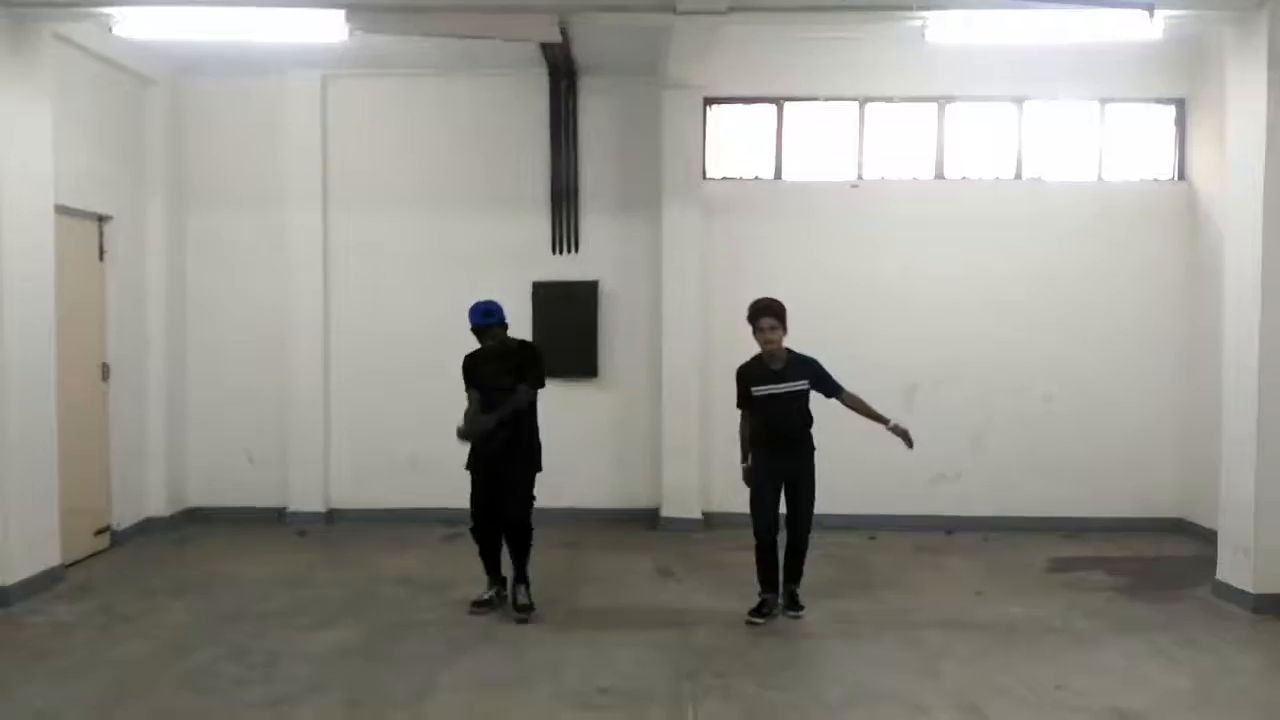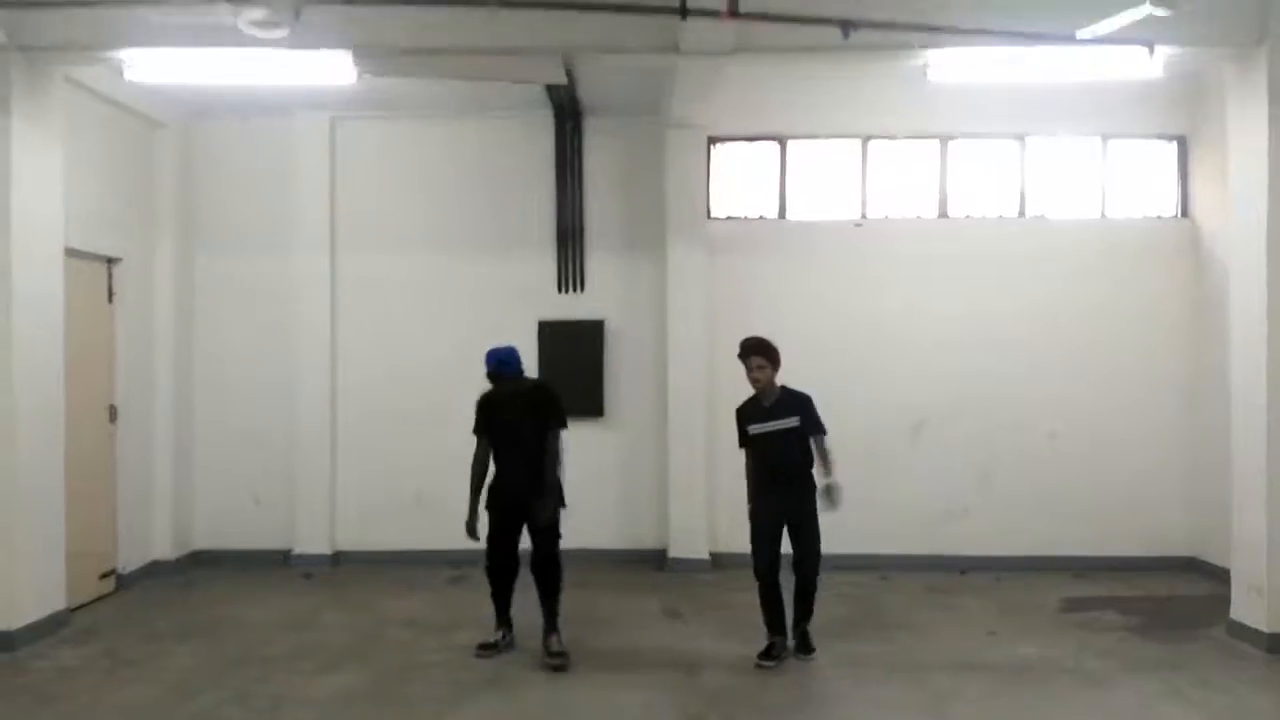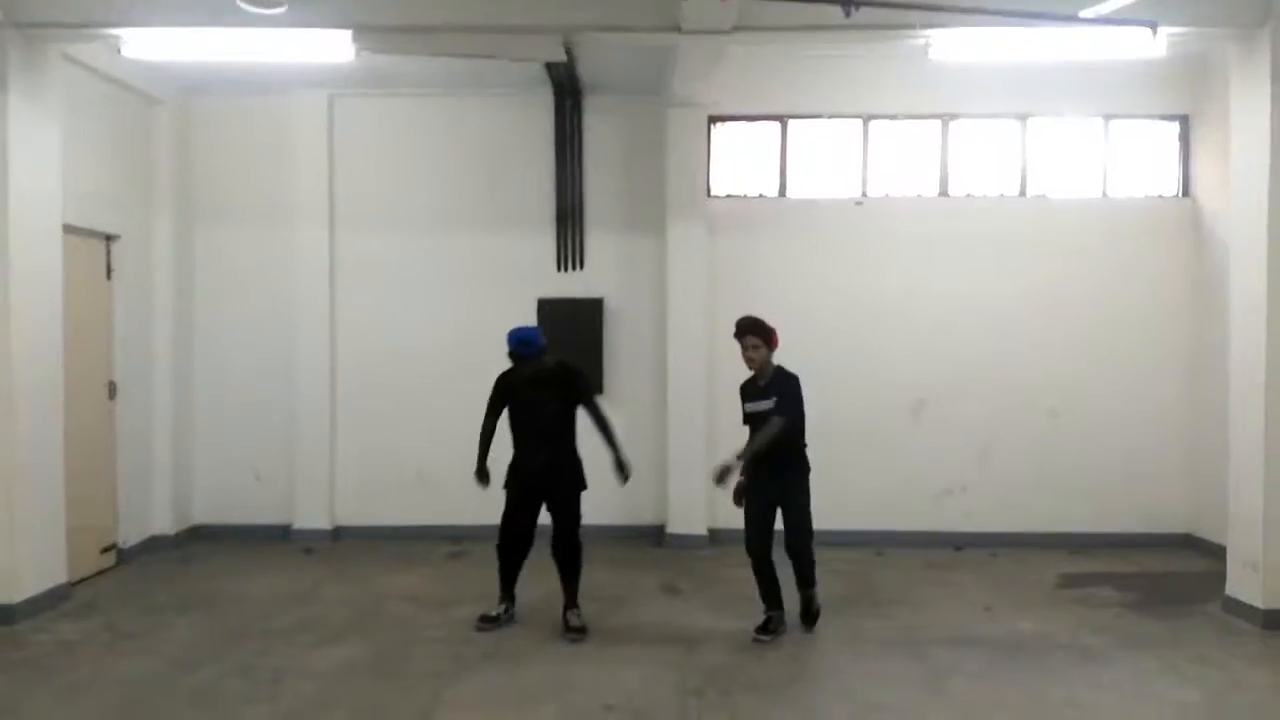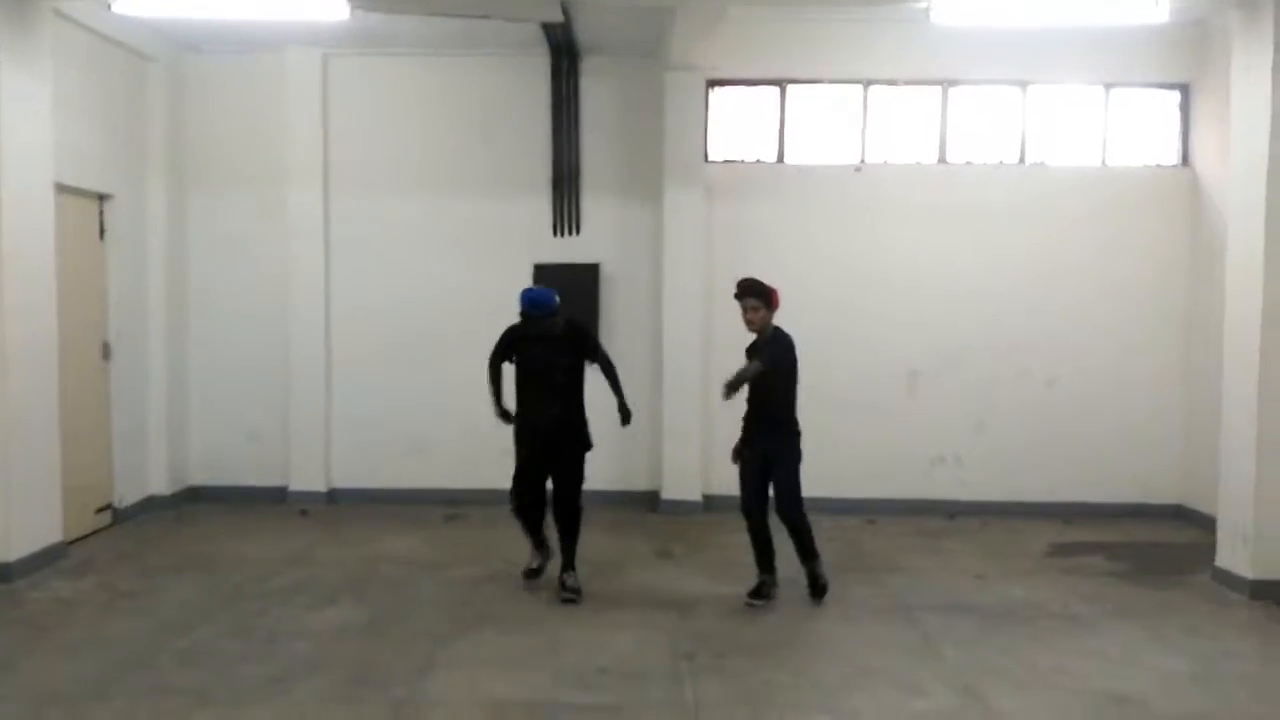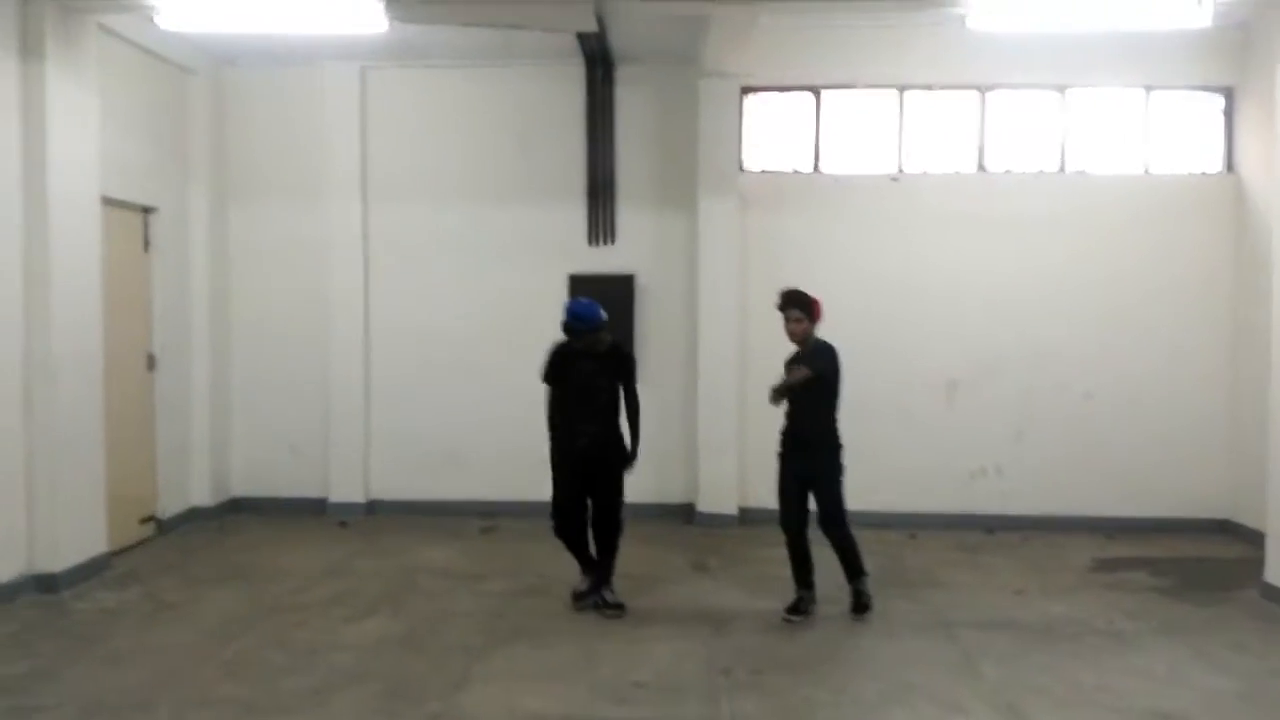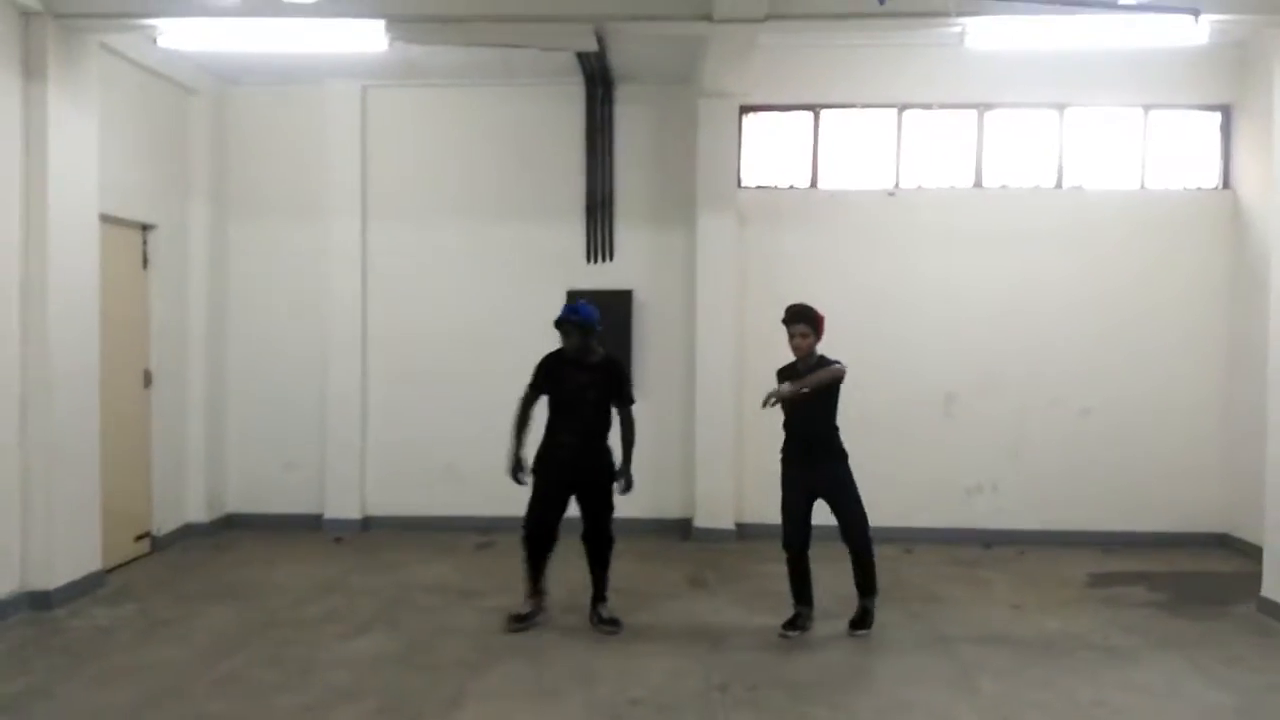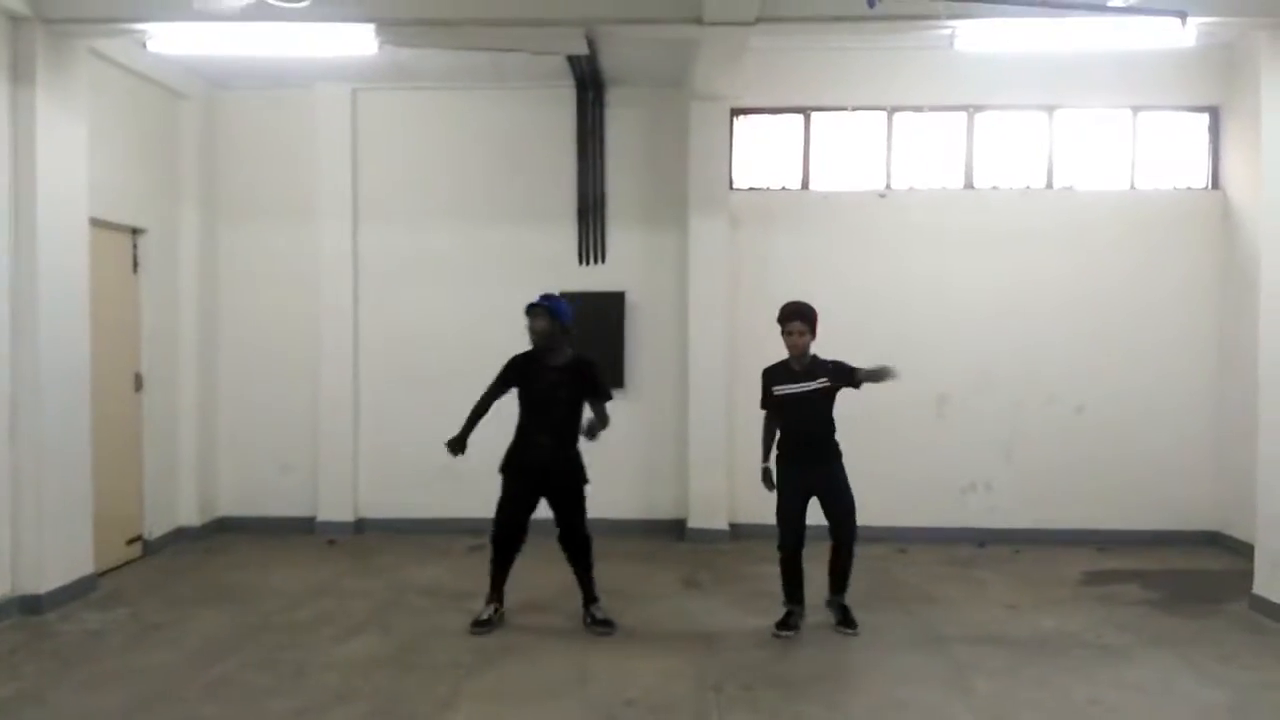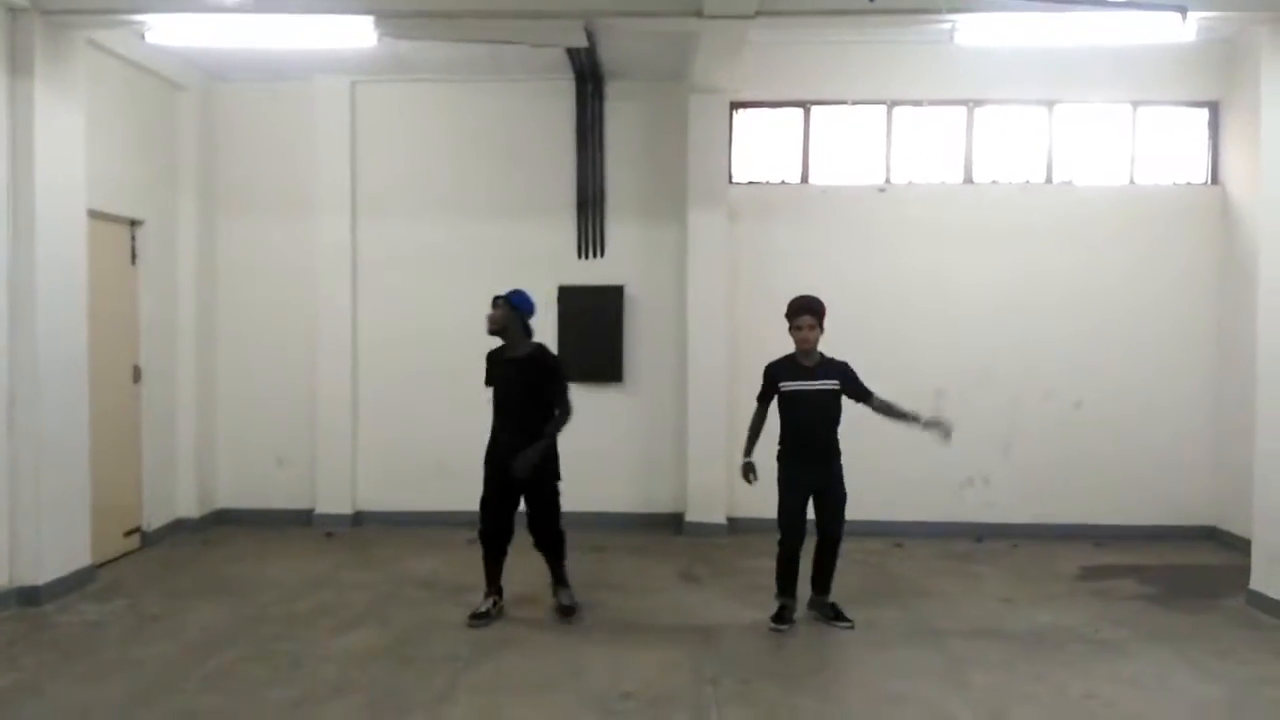
dt=0.2s
person 1, frame 1
left shoulder: (807, 366)
right shoulder: (747, 373)
left elbow: (845, 397)
right elbow: (747, 418)
left wrist: (888, 423)
right wrist: (745, 462)
left hip: (801, 458)
right hip: (764, 460)
left knee: (800, 529)
right knee: (764, 530)
left ankle: (791, 589)
right ankle: (769, 596)
person 1, frame 2
left shoulder: (800, 402)
right shoulder: (745, 411)
left elbow: (818, 442)
left wrist: (828, 479)
right wrist: (752, 502)
left hip: (801, 496)
right hip: (766, 500)
left knee: (807, 567)
right knee: (765, 570)
left ankle: (802, 628)
right ankle: (777, 638)
person 1, frame 3
left shoulder: (788, 383)
right shoulder: (747, 389)
left elbow: (773, 428)
left wrist: (736, 461)
right wrist: (744, 478)
left hip: (792, 476)
right hip: (759, 478)
left knee: (798, 544)
right knee: (756, 548)
left ankle: (808, 594)
right ankle: (775, 613)
person 1, frame 4
left shoulder: (781, 343)
right shoulder: (754, 348)
left elbow: (748, 374)
left wrist: (730, 385)
right wrist: (743, 438)
left hip: (783, 440)
right hip: (756, 440)
left knee: (789, 509)
right knee: (752, 511)
left ankle: (813, 567)
right ankle: (767, 577)
person 1, frame 5
left shoulder: (824, 353)
right shoulder: (795, 361)
left elbow: (792, 380)
left wrist: (778, 391)
left hip: (823, 453)
right hip: (793, 453)
left knee: (833, 522)
right knee: (792, 526)
left ankle: (859, 584)
right ankle: (805, 593)
person 1, frame 6
left shoulder: (827, 367)
right shoulder: (785, 373)
left elbow: (839, 371)
left wrist: (789, 389)
left hip: (832, 465)
right hip: (795, 469)
left knee: (857, 533)
right knee: (794, 543)
left ankle: (867, 602)
right ankle: (803, 609)
person 1, frame 7
left shoulder: (829, 369)
right shoulder: (772, 375)
left elbow: (863, 375)
left wrist: (880, 372)
right wrist: (766, 462)
left hip: (828, 465)
right hip: (791, 470)
left knee: (845, 535)
right knee: (790, 542)
left ankle: (838, 599)
right ankle: (794, 608)
person 1, frame 8
left shoulder: (838, 370)
right shoulder: (776, 370)
left elbow: (874, 403)
right elbow: (761, 412)
left wrist: (919, 420)
right wrist: (748, 455)
left hip: (829, 465)
right hip: (792, 467)
left knee: (831, 536)
right knee: (791, 537)
left ankle: (820, 598)
right ankle: (786, 602)
person 2, frame 1
left shoulder: (526, 354)
right shoulder: (472, 362)
left elbow: (524, 398)
right elbow: (474, 404)
left wrist: (492, 419)
right wrist: (468, 426)
left hip: (521, 450)
right hip: (485, 451)
left knee: (516, 518)
right knee: (483, 520)
left ankle: (521, 584)
right ankle: (495, 586)
person 2, frame 2
left shoulder: (544, 396)
right shoulder: (488, 403)
left elbow: (552, 448)
right elbow: (482, 453)
left wrist: (550, 497)
right wrist: (472, 507)
left hip: (540, 491)
right hip: (504, 492)
left knee: (546, 559)
right knee: (499, 561)
left ankle: (552, 634)
right ankle: (503, 629)
person 2, frame 3
left shoulder: (567, 376)
right shoulder: (507, 381)
left elbow: (595, 413)
right elbow: (490, 420)
left wrist: (617, 454)
right wrist: (481, 463)
left hip: (564, 471)
right hip: (524, 471)
left knee: (566, 540)
right knee: (511, 538)
left ankle: (571, 609)
right ankle: (506, 603)
person 2, frame 4
left shoulder: (577, 335)
right shoulder: (516, 335)
left elbow: (604, 363)
right elbow: (495, 363)
left wrist: (621, 401)
right wrist: (499, 406)
left hip: (570, 431)
right hip: (531, 430)
left knee: (568, 501)
right knee: (525, 497)
left ankle: (568, 570)
right ankle: (539, 548)
person 2, frame 5
left shoulder: (620, 356)
right shoulder: (562, 354)
left elbow: (630, 397)
right elbow: (554, 399)
left wrist: (635, 444)
right wrist: (555, 441)
left hip: (608, 449)
right hip: (569, 450)
left knee: (607, 519)
right knee: (566, 518)
left ankle: (604, 586)
right ankle: (588, 571)
person 2, frame 6
left shoulder: (612, 369)
right shoulder: (553, 363)
left elbow: (625, 418)
right elbow: (527, 404)
left wrist: (626, 464)
right wrist: (516, 452)
left hip: (596, 463)
right hip: (554, 460)
left knee: (599, 535)
right knee: (537, 530)
left ankle: (599, 603)
right ankle: (534, 598)
person 2, frame 7
left shoulder: (582, 369)
right shoulder: (522, 364)
left elbow: (602, 413)
right elbow: (490, 396)
left wrist: (595, 426)
right wrist: (464, 434)
left hip: (563, 465)
right hip: (522, 462)
left knee: (575, 536)
right knee: (505, 533)
left ankle: (591, 604)
right ankle: (494, 604)
person 2, frame 8
left shoulder: (542, 360)
right shoulder: (495, 358)
left elbow: (562, 412)
left wrist: (535, 451)
left hip: (536, 459)
right hip: (499, 455)
left knee: (546, 528)
right knee: (492, 529)
left ankle: (561, 587)
right ankle: (493, 597)
